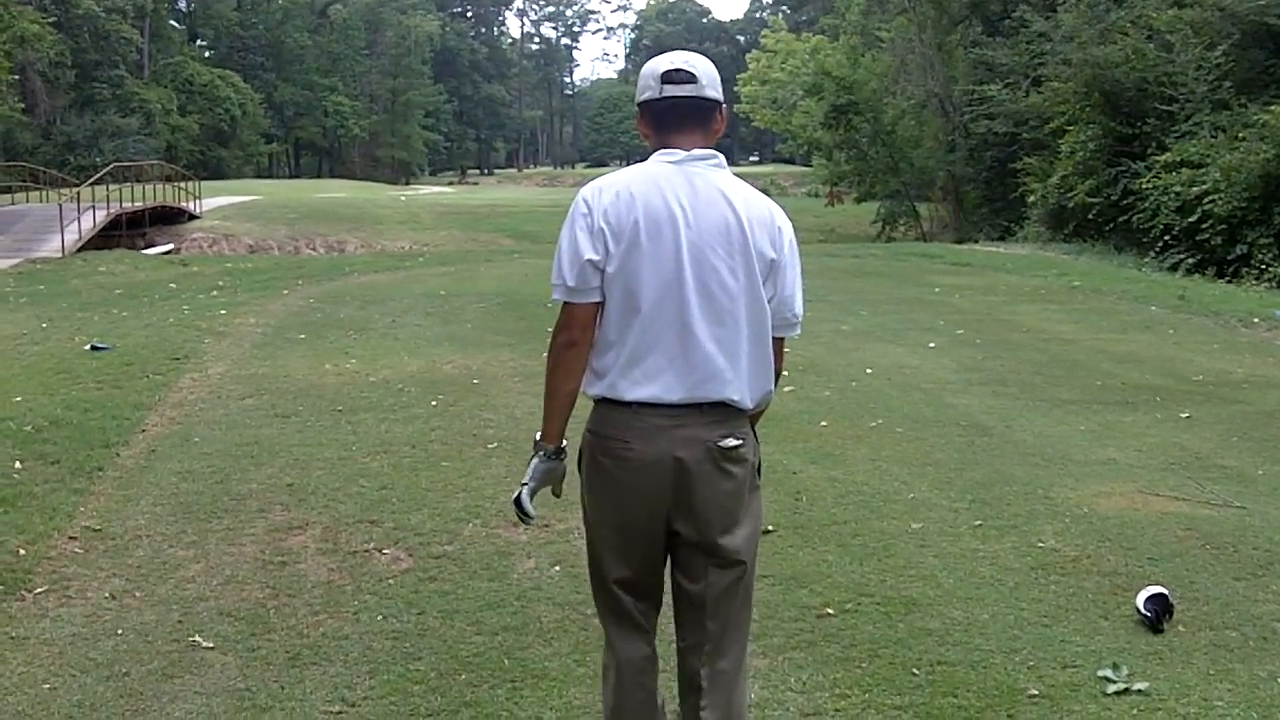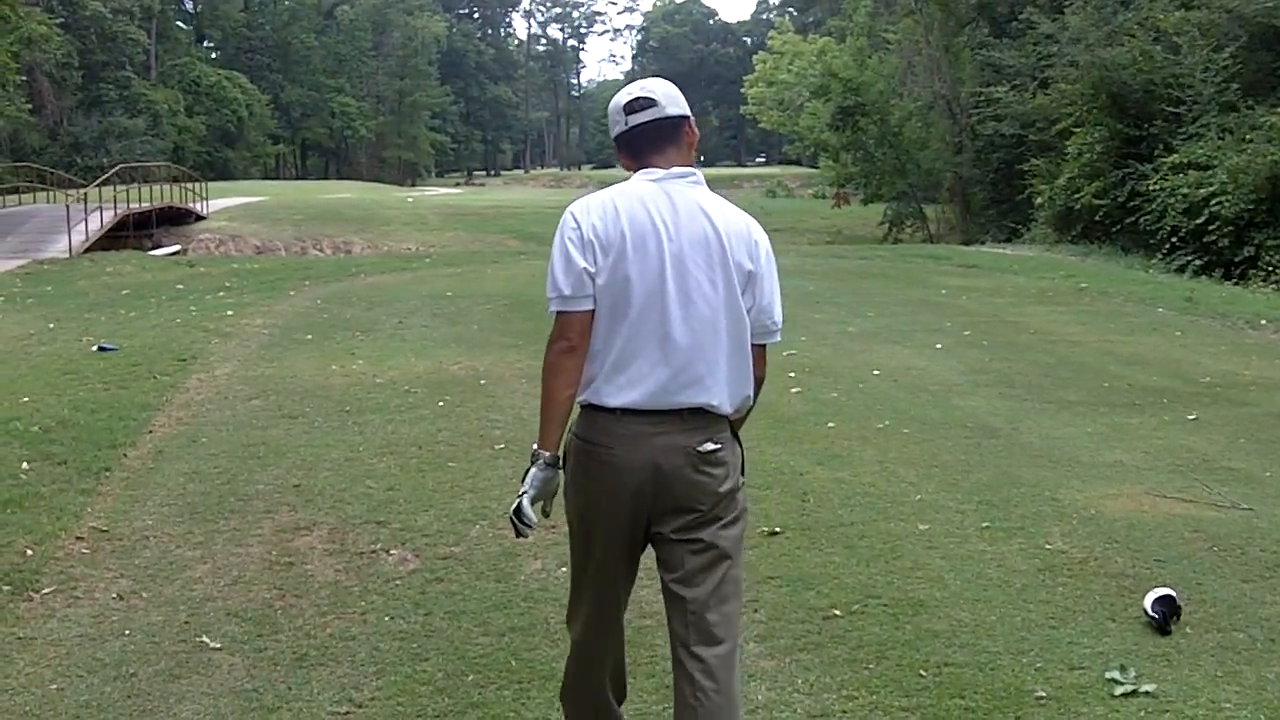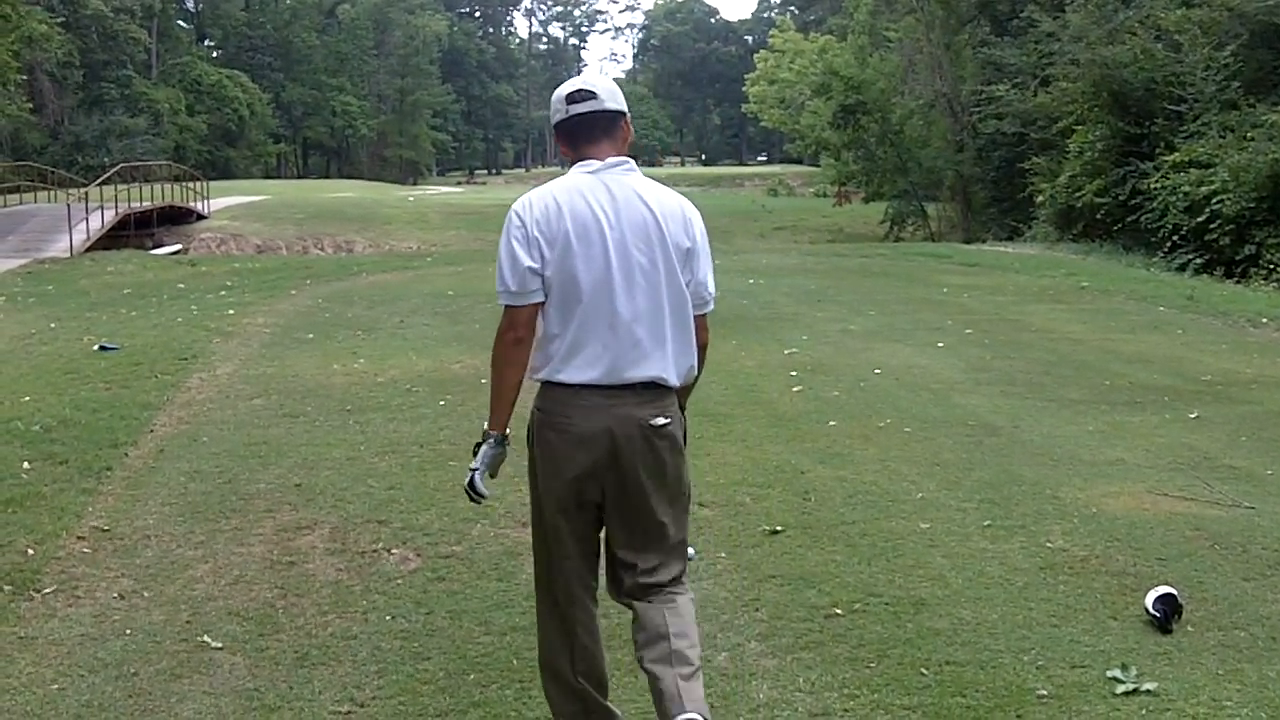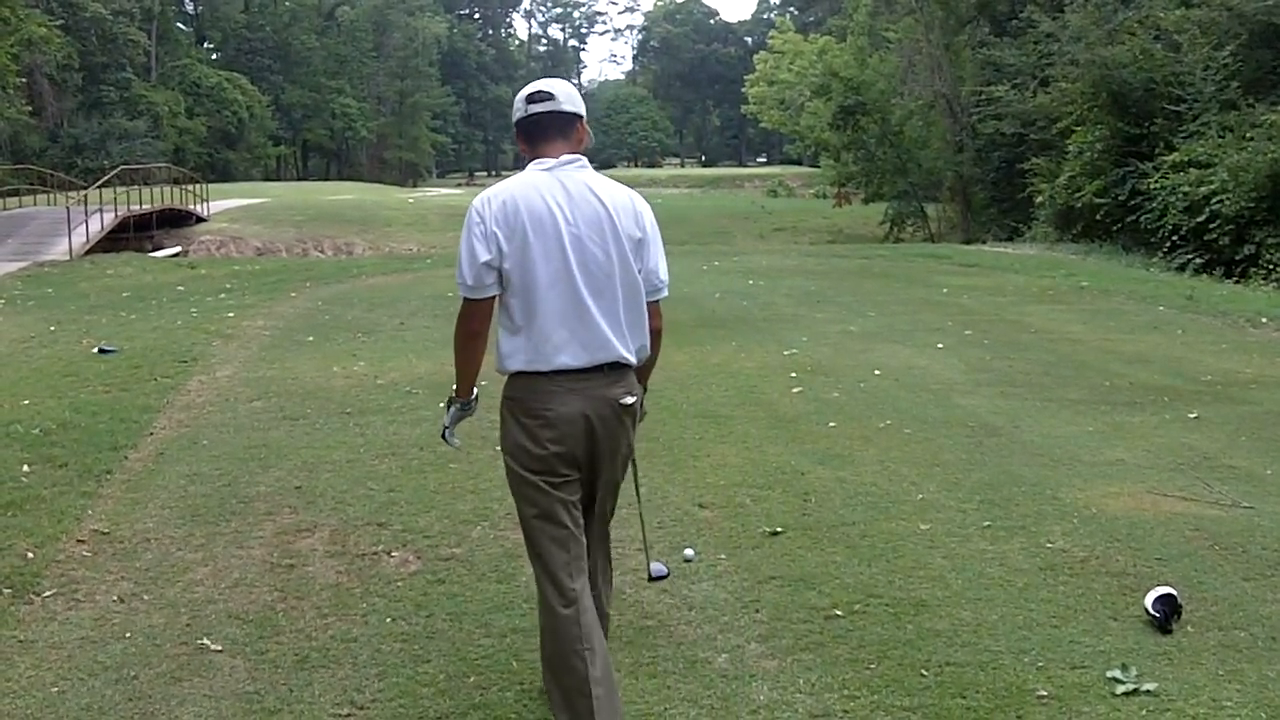
dt=0.3s
person 1, frame 1
left shoulder: (604, 199)
right shoulder: (764, 214)
left elbow: (574, 335)
right elbow: (773, 352)
left wrist: (549, 445)
left hip: (623, 439)
right hip: (721, 444)
left knee: (628, 627)
right knee: (716, 640)
person 1, frame 2
left shoulder: (590, 216)
right shoulder: (742, 228)
left elbow: (569, 343)
right elbow: (755, 365)
left wrist: (546, 455)
left hip: (607, 443)
right hip: (704, 449)
left knee: (598, 605)
right knee: (709, 638)
person 1, frame 3
left shoulder: (536, 210)
right shoulder: (677, 210)
left elbow: (518, 330)
right elbow: (698, 334)
left wrist: (496, 433)
left hip: (567, 418)
right hip: (652, 415)
left knee: (567, 586)
right knee: (659, 583)
person 1, frame 4
left shoulder: (495, 204)
right shoulder: (628, 203)
left elbow: (475, 317)
right elbow: (652, 322)
left wrist: (463, 393)
left hip: (538, 403)
right hip: (612, 395)
left knee: (564, 570)
right knee: (589, 551)
